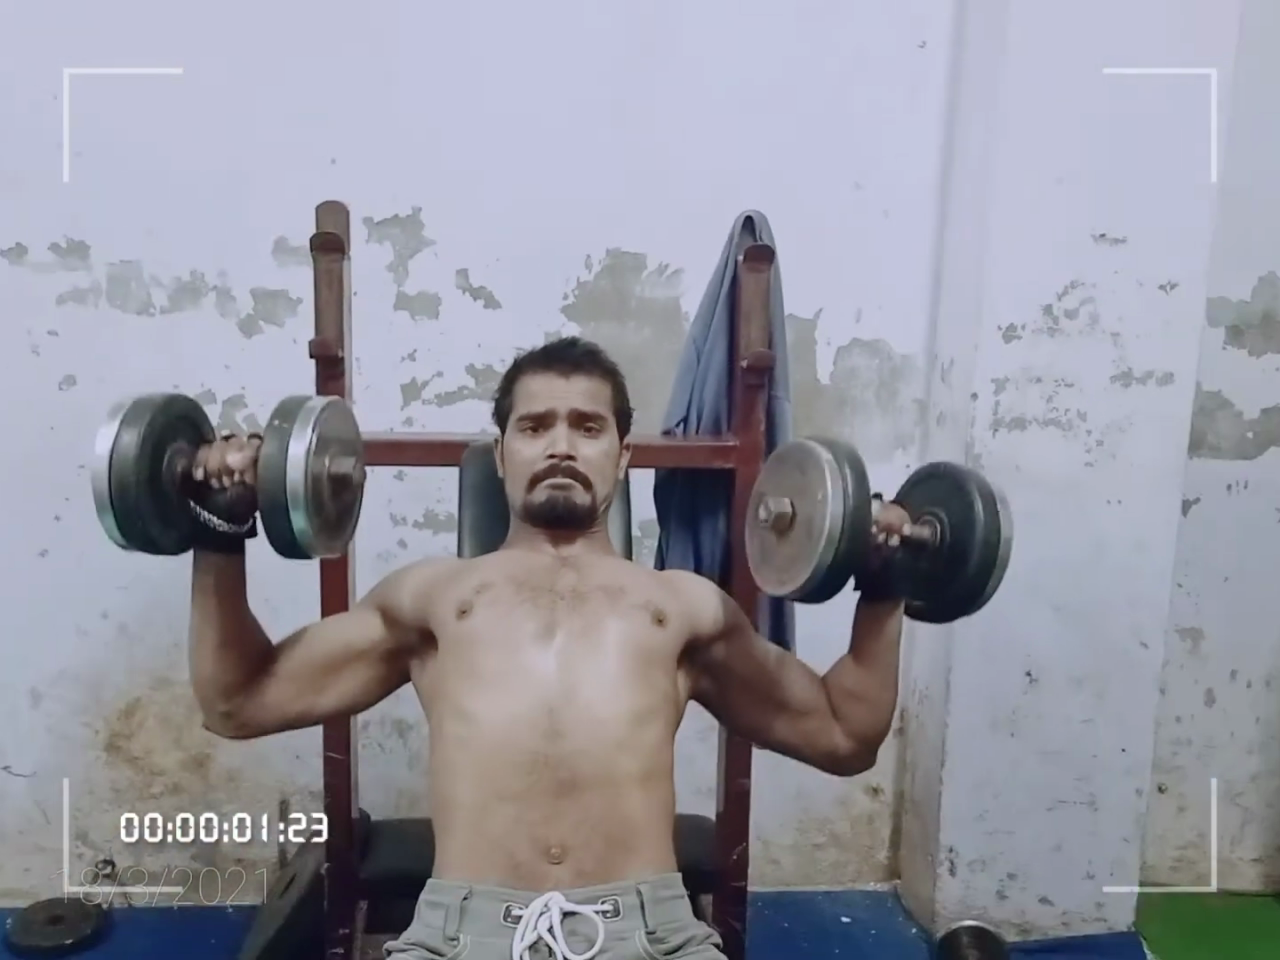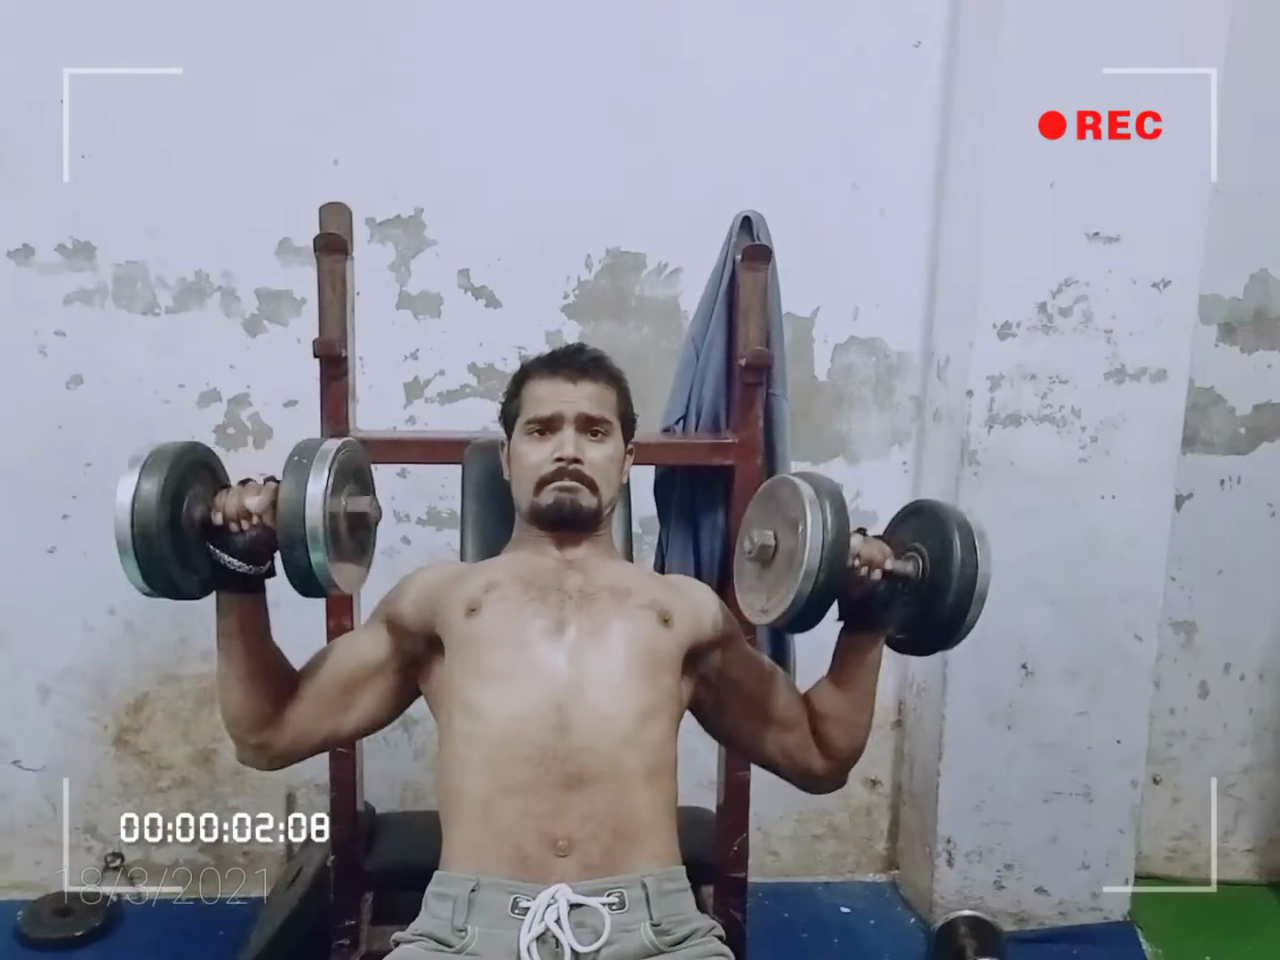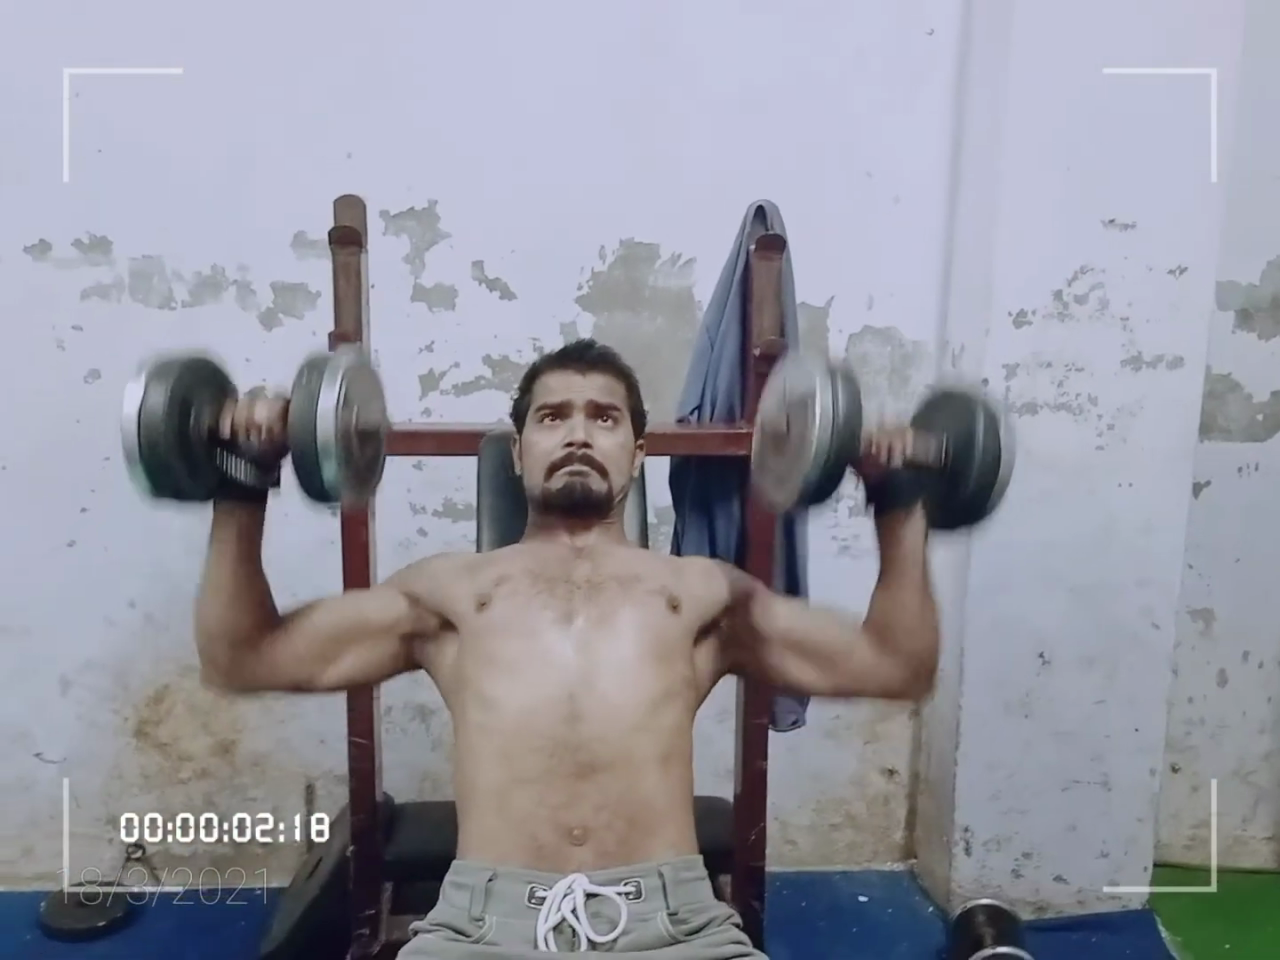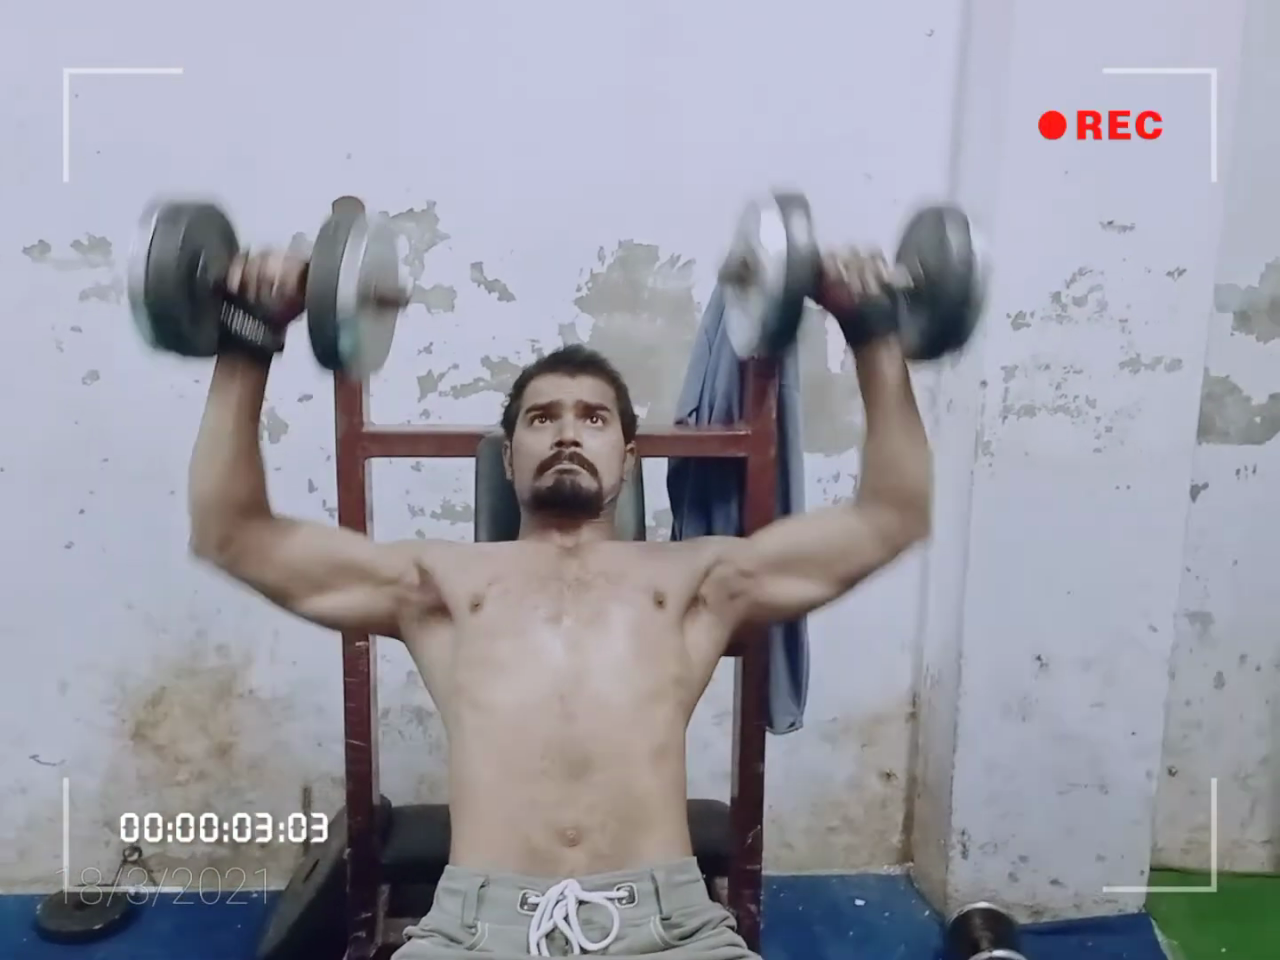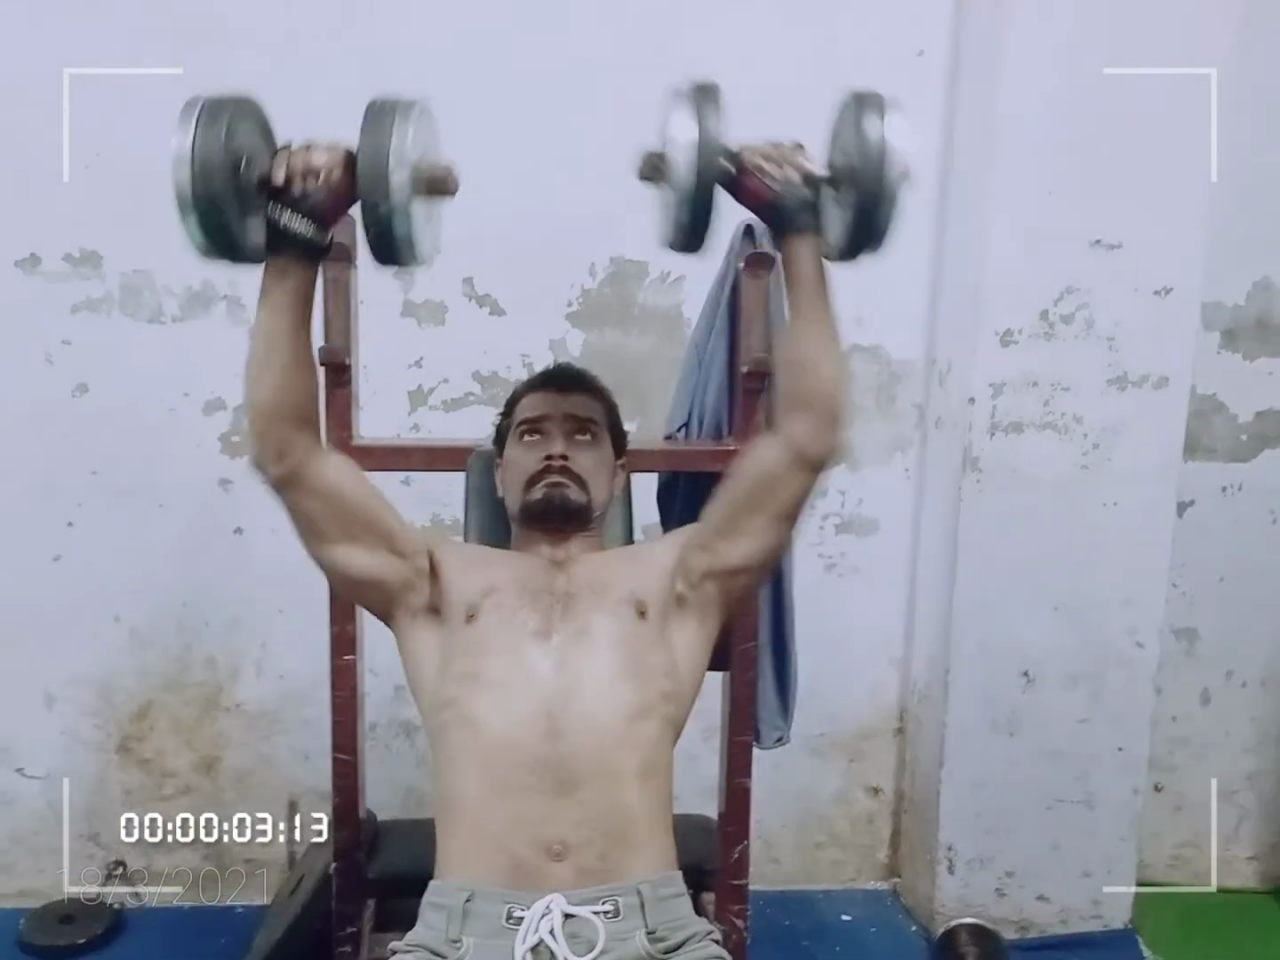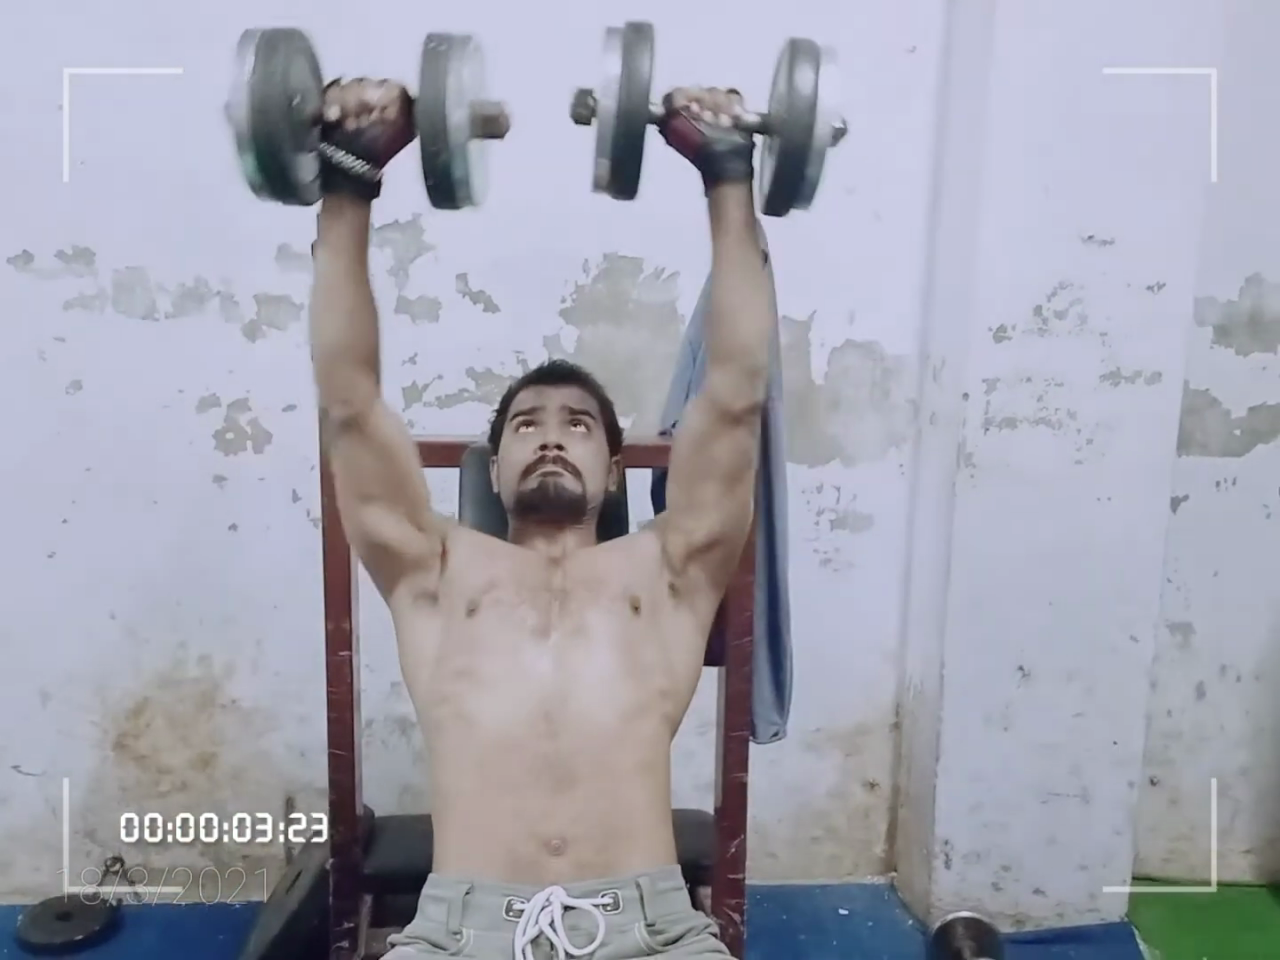
dt=0.4s
person 1, frame 1
left shoulder: (687, 604)
right shoulder: (430, 592)
left elbow: (845, 737)
right elbow: (237, 705)
left wrist: (882, 591)
right wrist: (220, 536)
person 1, frame 2
left shoulder: (687, 608)
right shoulder: (437, 597)
left elbow: (822, 757)
right elbow: (266, 736)
left wrist: (863, 615)
right wrist: (242, 572)
person 1, frame 3
left shoulder: (705, 593)
right shoulder: (447, 589)
left elbow: (898, 665)
right elbow: (239, 657)
left wrist: (898, 501)
right wrist: (243, 485)
person 1, frame 4
left shoulder: (691, 580)
right shoulder: (442, 581)
left elbow: (891, 515)
right elbow: (231, 531)
left wrist: (873, 333)
right wrist: (249, 338)
person 1, frame 5
left shoulder: (672, 581)
right shoulder: (437, 583)
left elbow: (805, 436)
right elbow: (287, 449)
left wrist: (795, 231)
right wrist: (295, 240)
person 1, frame 6
left shoulder: (665, 571)
right shoulder: (437, 572)
left elbow: (734, 392)
right elbow: (348, 398)
left wrist: (727, 178)
right wrist: (348, 181)
